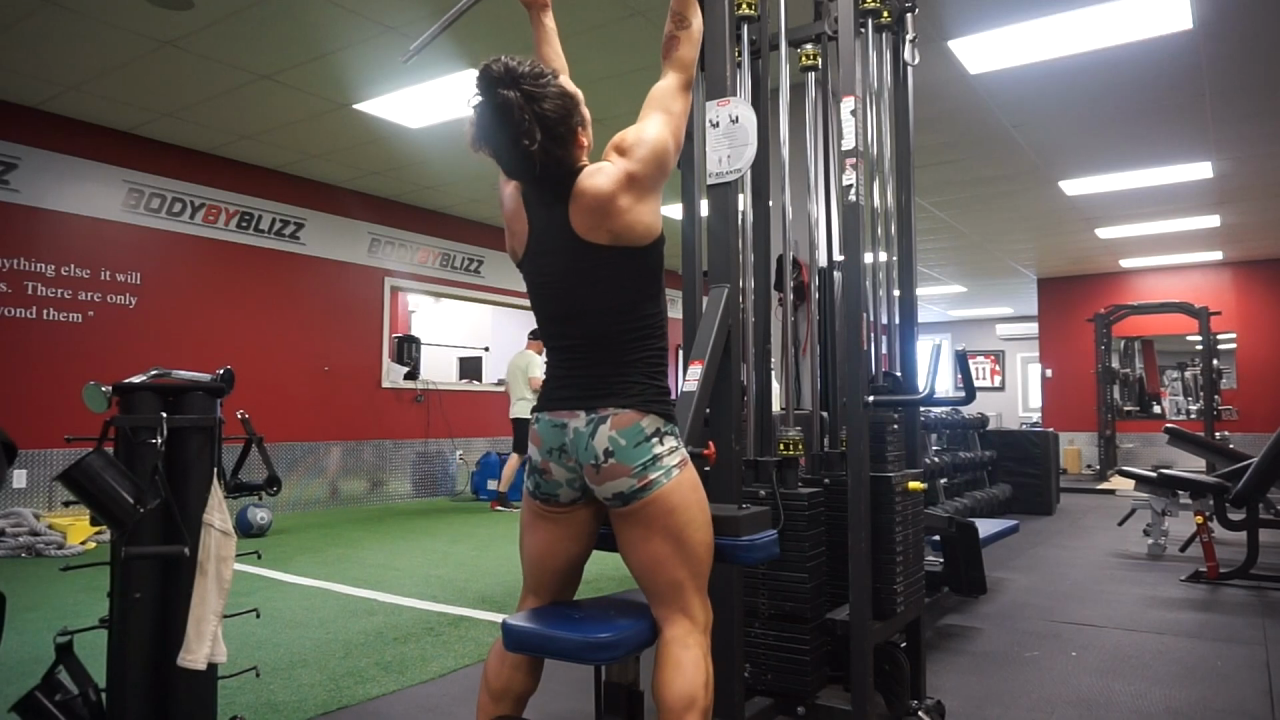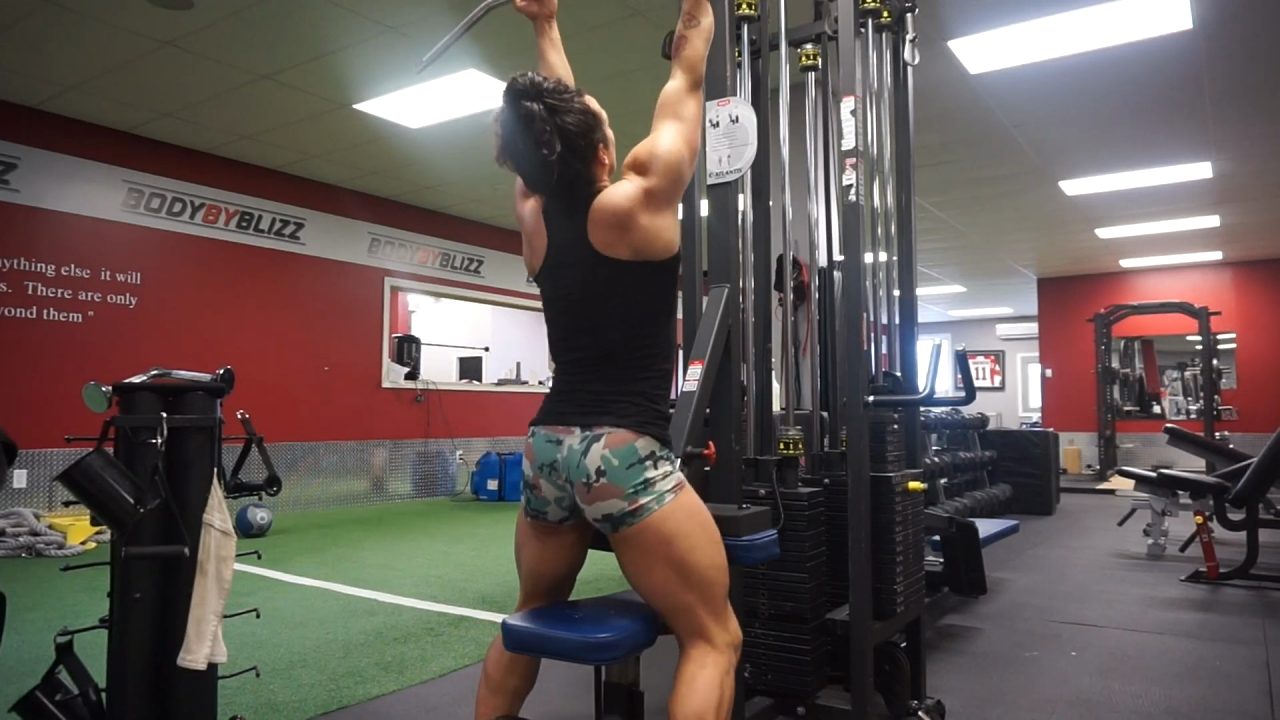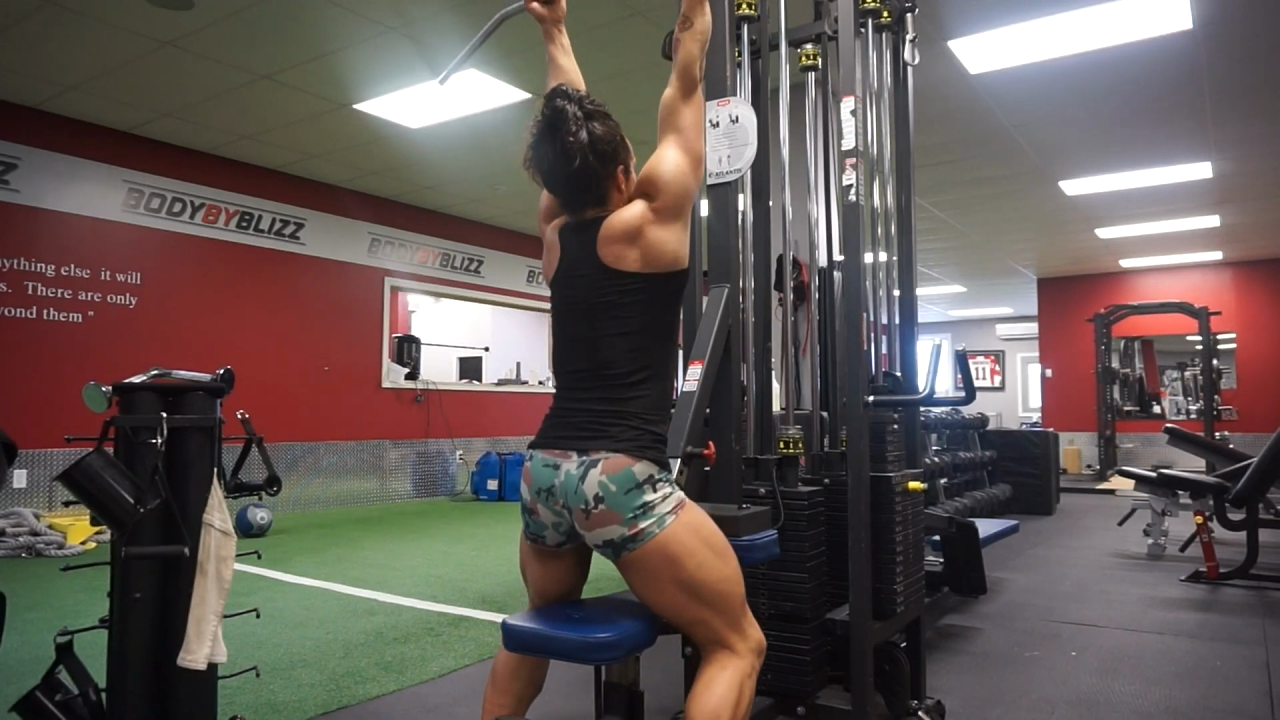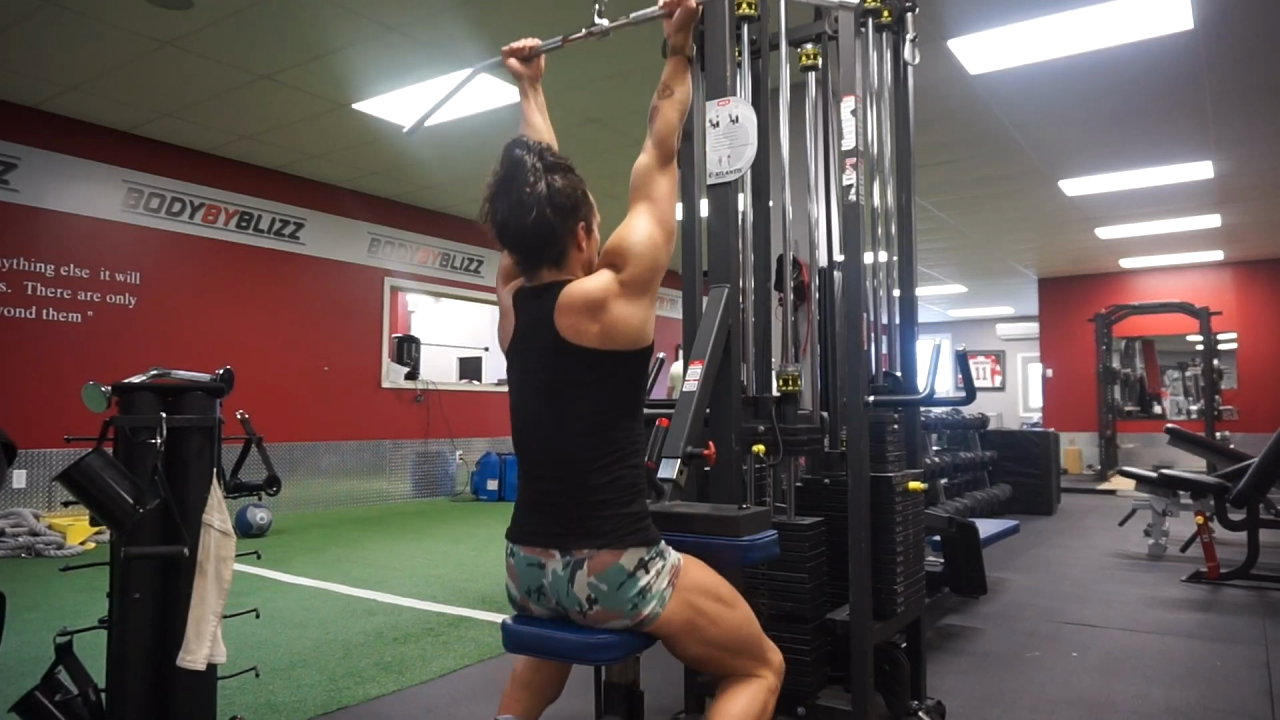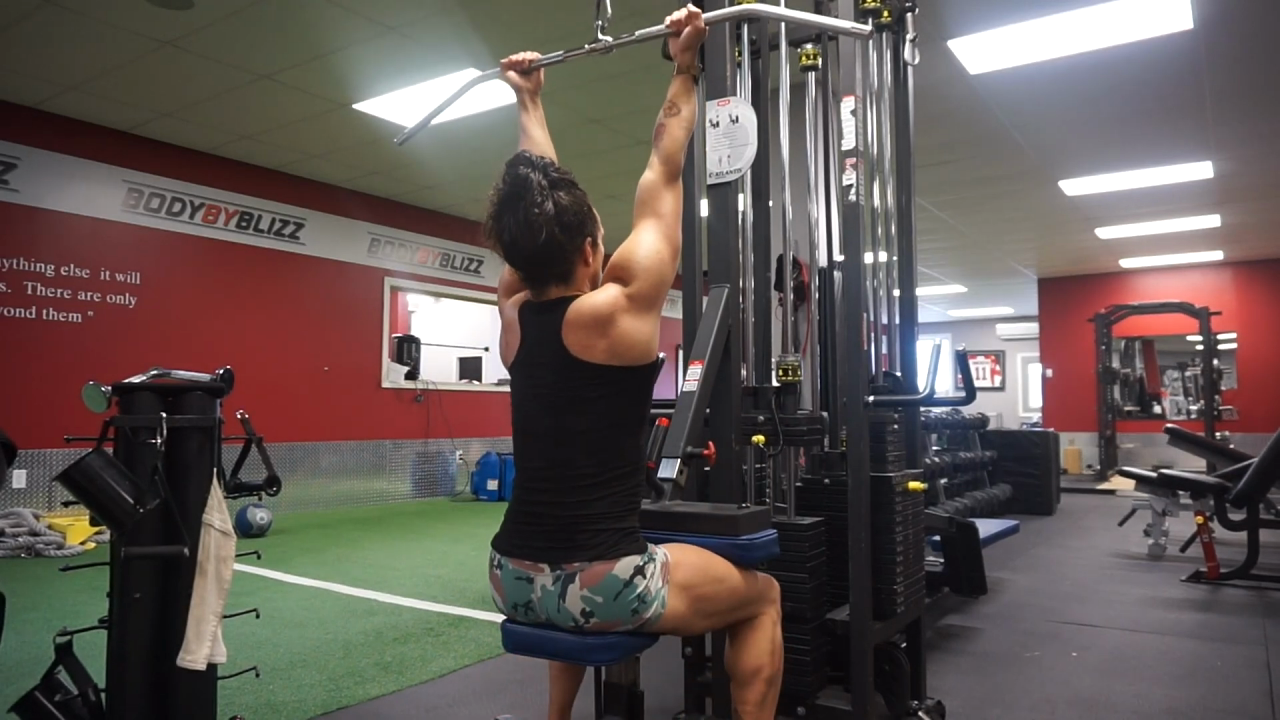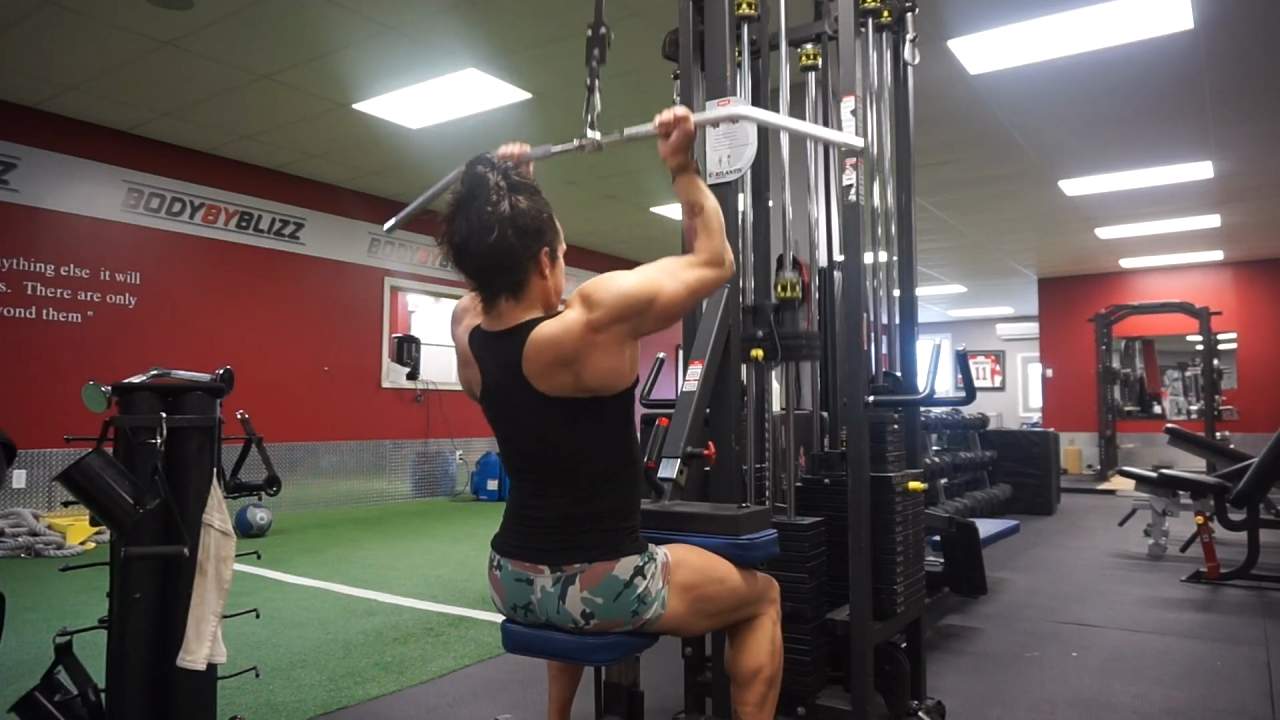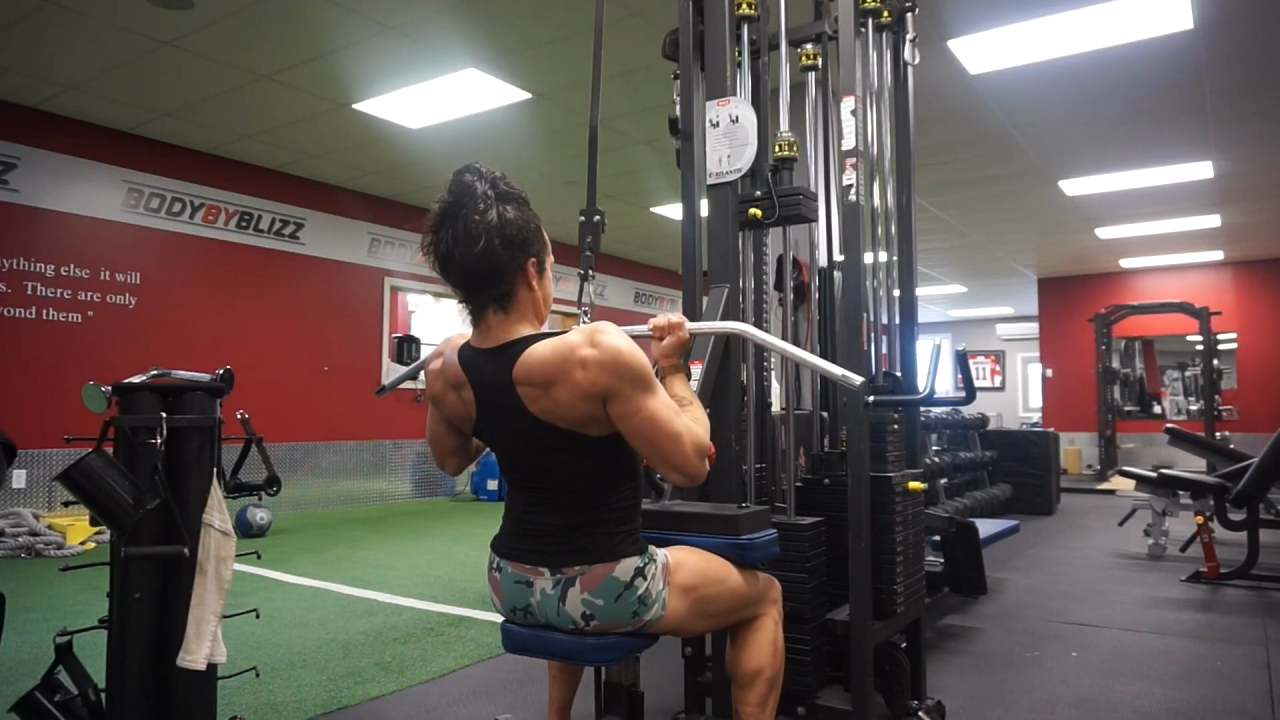
dt=0.7s
person 1, frame 1
left shoulder: (516, 201)
right shoulder: (618, 183)
left elbow: (548, 103)
right elbow: (678, 71)
left hip: (554, 433)
right hip: (632, 431)
left knee: (533, 616)
right knee: (686, 624)
person 1, frame 2
left shoulder: (534, 215)
right shoulder: (635, 202)
left elbow: (555, 116)
right elbow: (688, 77)
left hip: (549, 448)
right hip: (626, 453)
left knee: (531, 617)
right knee: (712, 639)
person 1, frame 3
left shoulder: (555, 233)
right shoulder: (647, 223)
left elbow: (570, 124)
right elbow: (684, 88)
left hip: (545, 471)
right hip: (620, 477)
right knee: (738, 646)
person 1, frame 4
left shoulder: (510, 298)
right shoulder: (611, 296)
left elbow: (535, 188)
right elbow: (658, 162)
left wrist: (529, 87)
left hip: (529, 564)
right hip: (609, 568)
person 1, frame 5
left shoulder: (514, 310)
right shoulder: (620, 308)
left elbow: (538, 193)
right elbow: (663, 174)
left wrist: (528, 103)
right wrist: (685, 70)
left hip: (513, 580)
right hip: (598, 585)
right knee: (760, 596)
person 1, frame 6
left shoulder: (467, 328)
right shoulder: (593, 323)
left elbow: (503, 264)
right elbow: (713, 260)
left wrist: (513, 190)
right wrist: (682, 166)
left hip: (512, 581)
right hip: (603, 584)
right knee: (762, 596)
person 1, frame 7
left shoulder: (444, 367)
right shoulder: (593, 354)
right elbow: (690, 466)
right wrist: (672, 369)
left hip: (512, 585)
right hip: (603, 589)
right knee: (763, 597)
